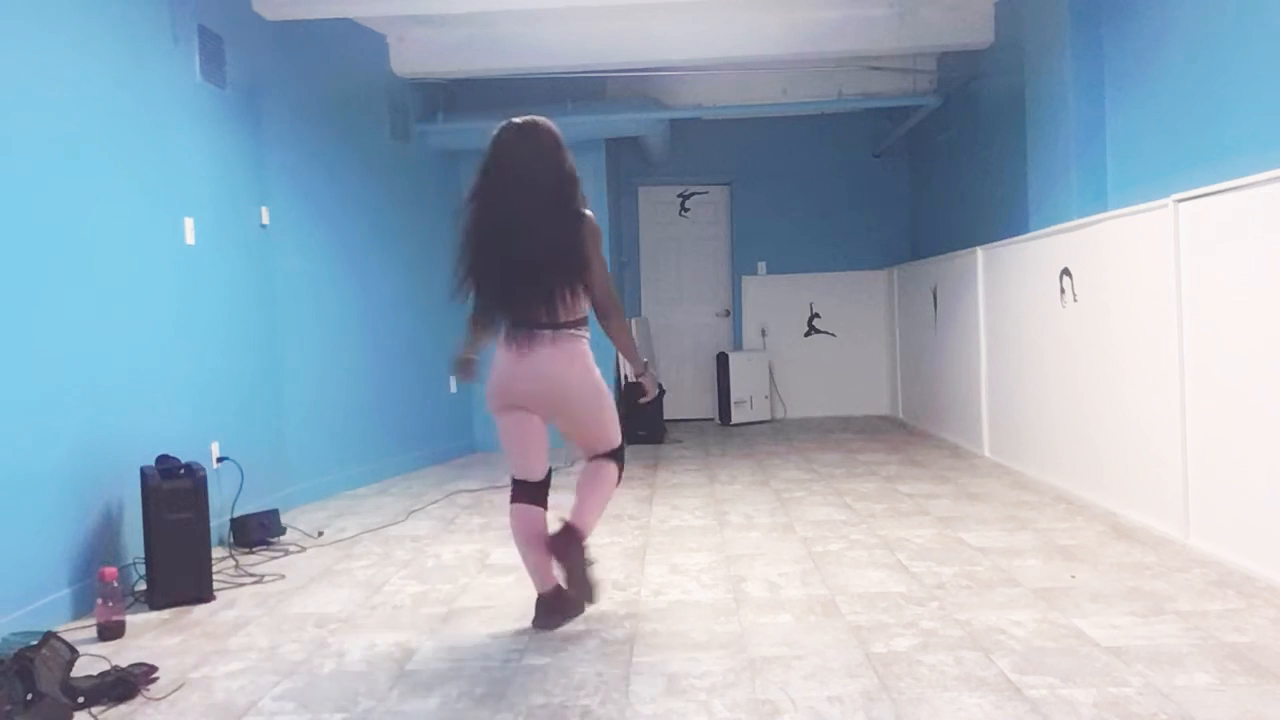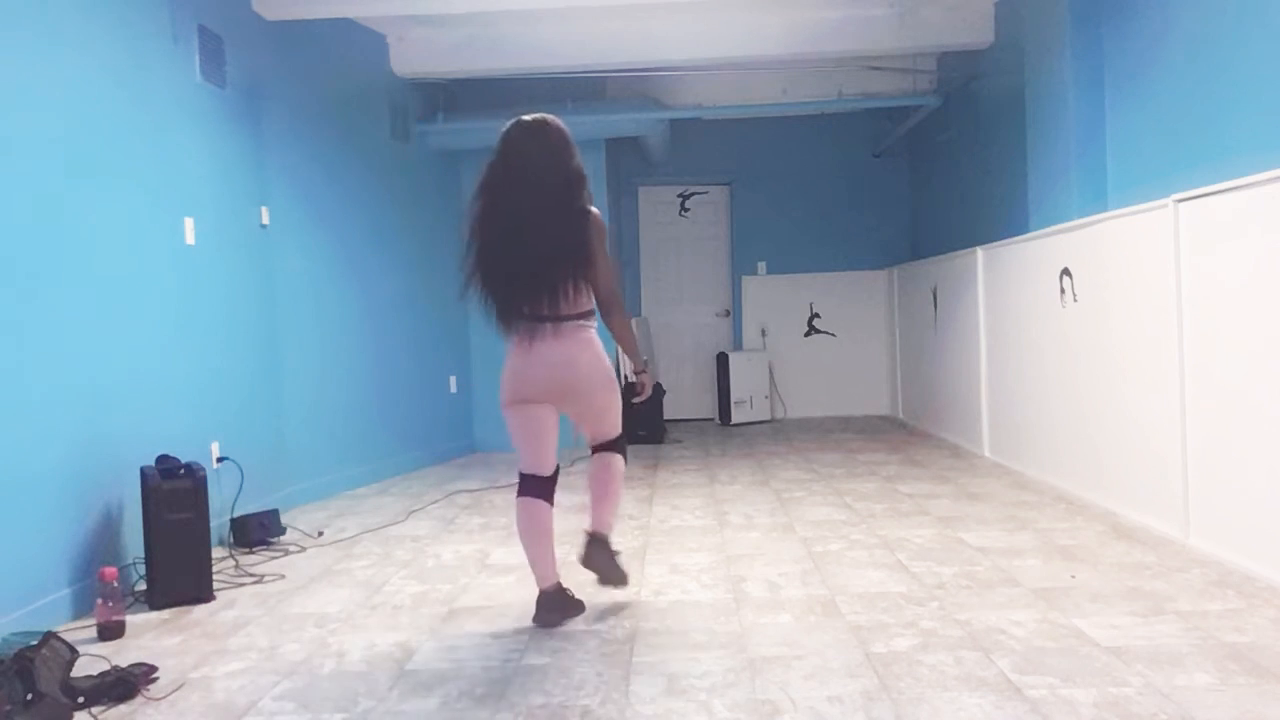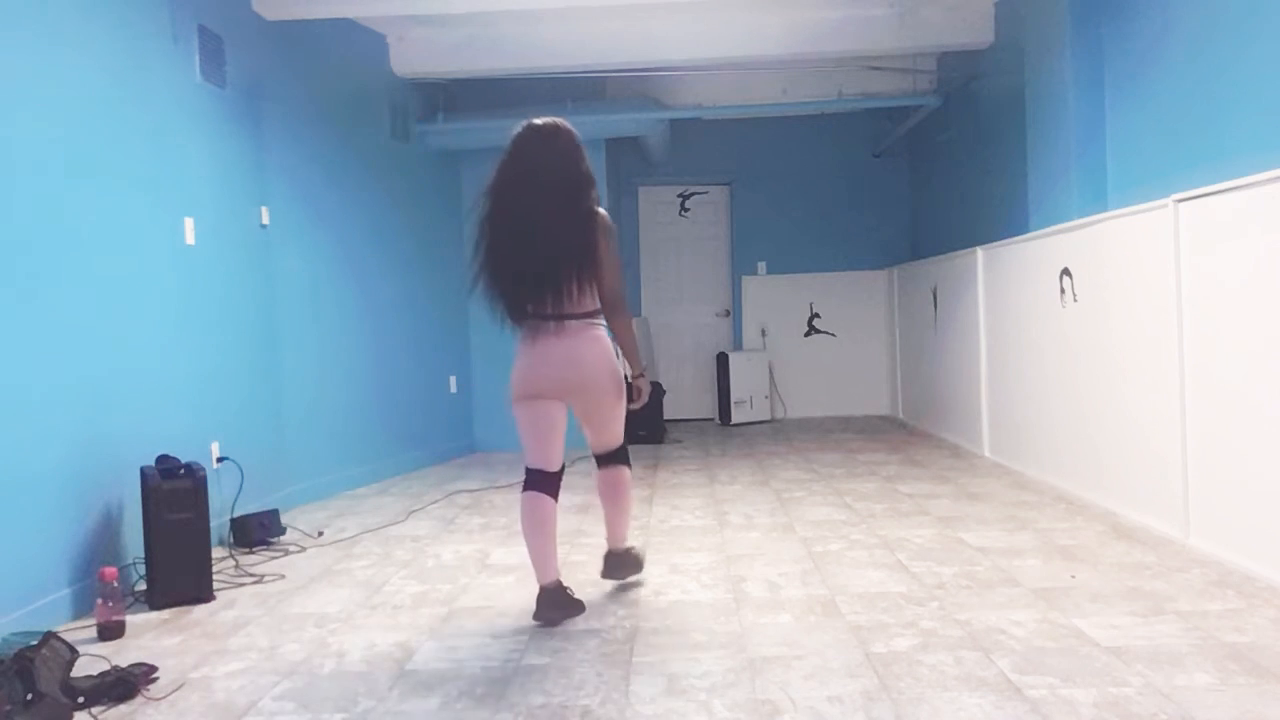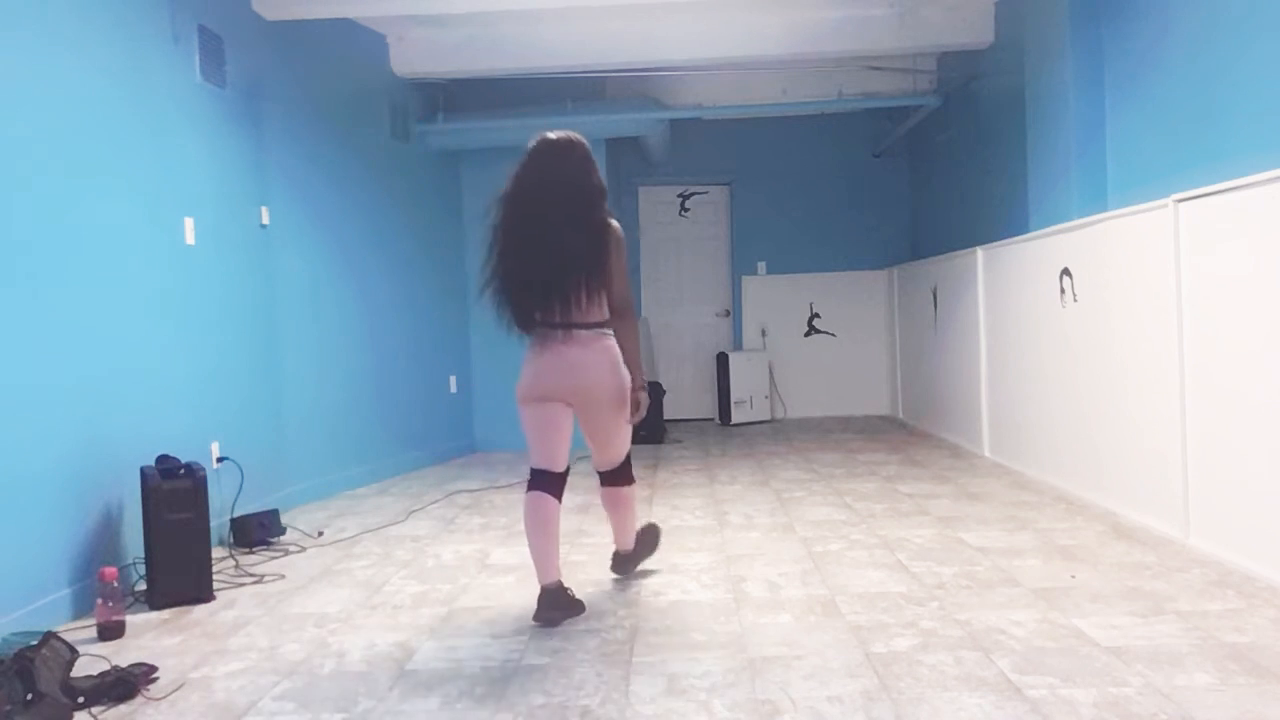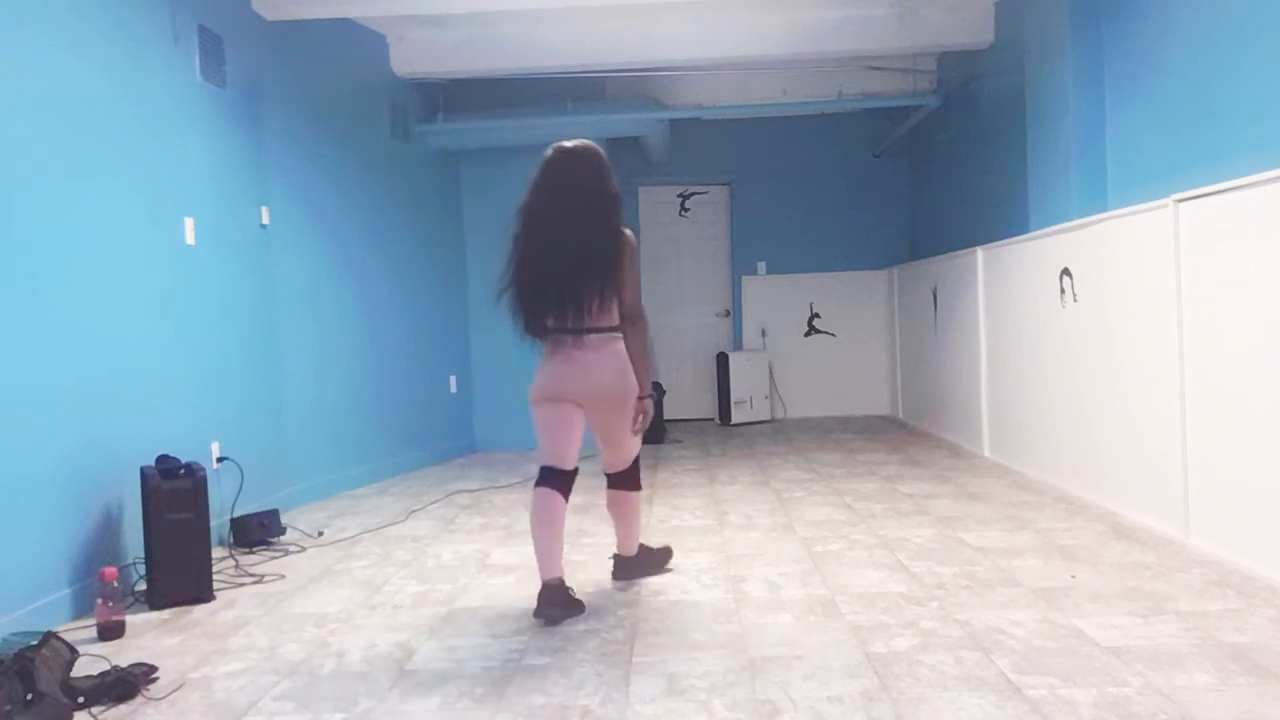
dt=0.1s
person 1, frame 1
left shoulder: (488, 227)
right shoulder: (579, 223)
left elbow: (484, 309)
right elbow: (607, 305)
left wrist: (468, 352)
right wrist: (640, 366)
left hip: (509, 369)
right hip: (566, 364)
left knee: (527, 482)
right knee: (607, 454)
left ankle: (549, 594)
right ankle: (572, 537)
person 1, frame 2
left shoulder: (497, 222)
right shoulder: (585, 220)
left elbow: (502, 300)
right elbow: (610, 301)
right wrist: (639, 363)
left hip: (522, 362)
right hip: (578, 356)
left knee: (534, 476)
right knee: (609, 444)
left ankle: (549, 591)
right ankle: (599, 540)
person 1, frame 3
left shoulder: (505, 224)
right shoulder: (593, 220)
left elbow: (511, 298)
right elbow: (613, 303)
right wrist: (637, 368)
left hip: (532, 359)
right hip: (587, 353)
left knee: (540, 472)
right knee: (612, 453)
left ankle: (550, 588)
right ankle: (618, 551)
person 1, frame 4
left shoulder: (517, 234)
right shoulder: (605, 233)
left elbow: (518, 309)
right elbow: (621, 312)
right wrist: (638, 380)
left hip: (541, 367)
right hip: (596, 363)
left knee: (544, 474)
right knee: (614, 465)
left ankle: (550, 588)
right ankle: (627, 548)
person 1, frame 5
left shoulder: (535, 242)
right shoulder: (619, 241)
left elbow: (532, 316)
right elbow: (632, 320)
right wrist: (644, 388)
left hip: (555, 370)
right hip: (607, 366)
left knee: (553, 473)
right knee: (623, 468)
left ankle: (552, 585)
right ankle: (631, 555)
